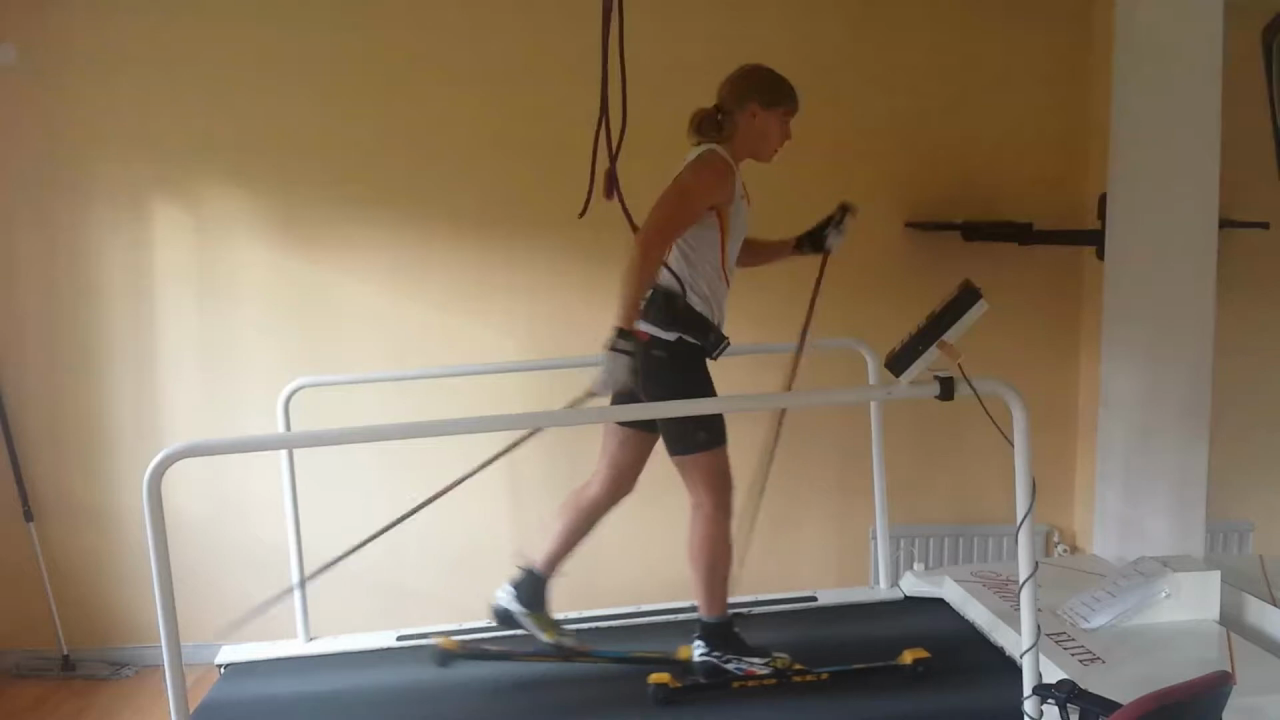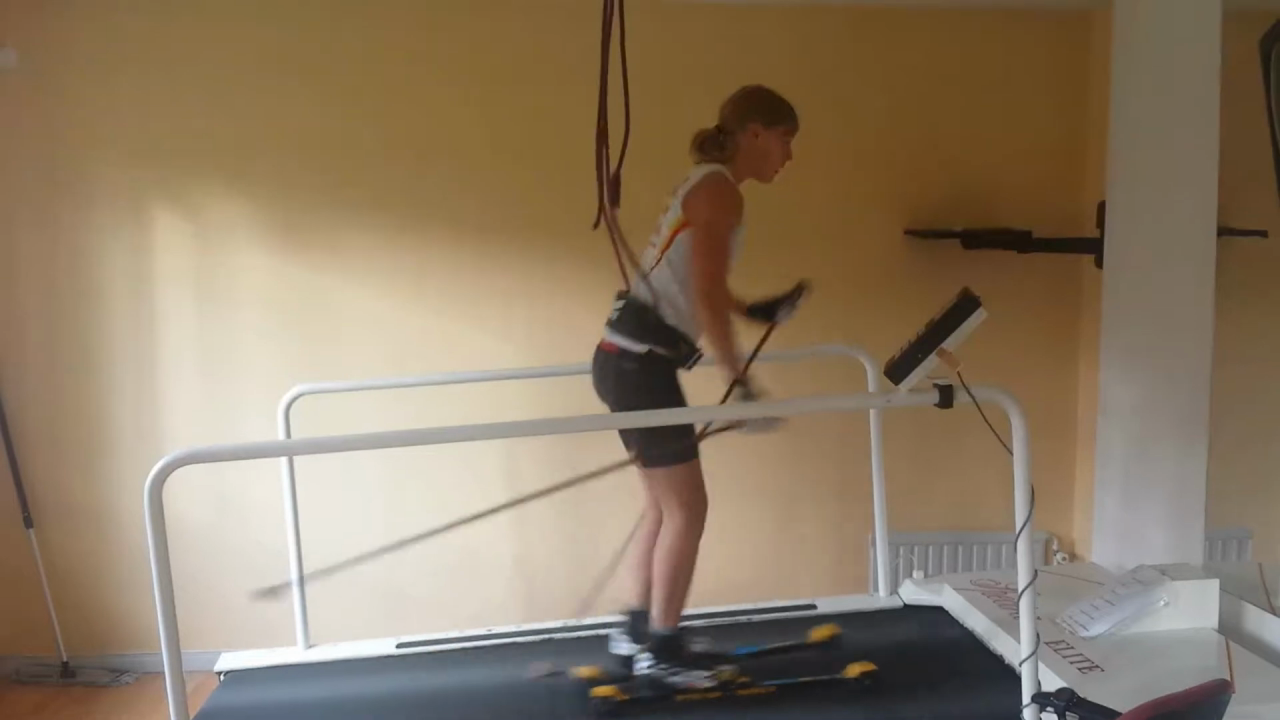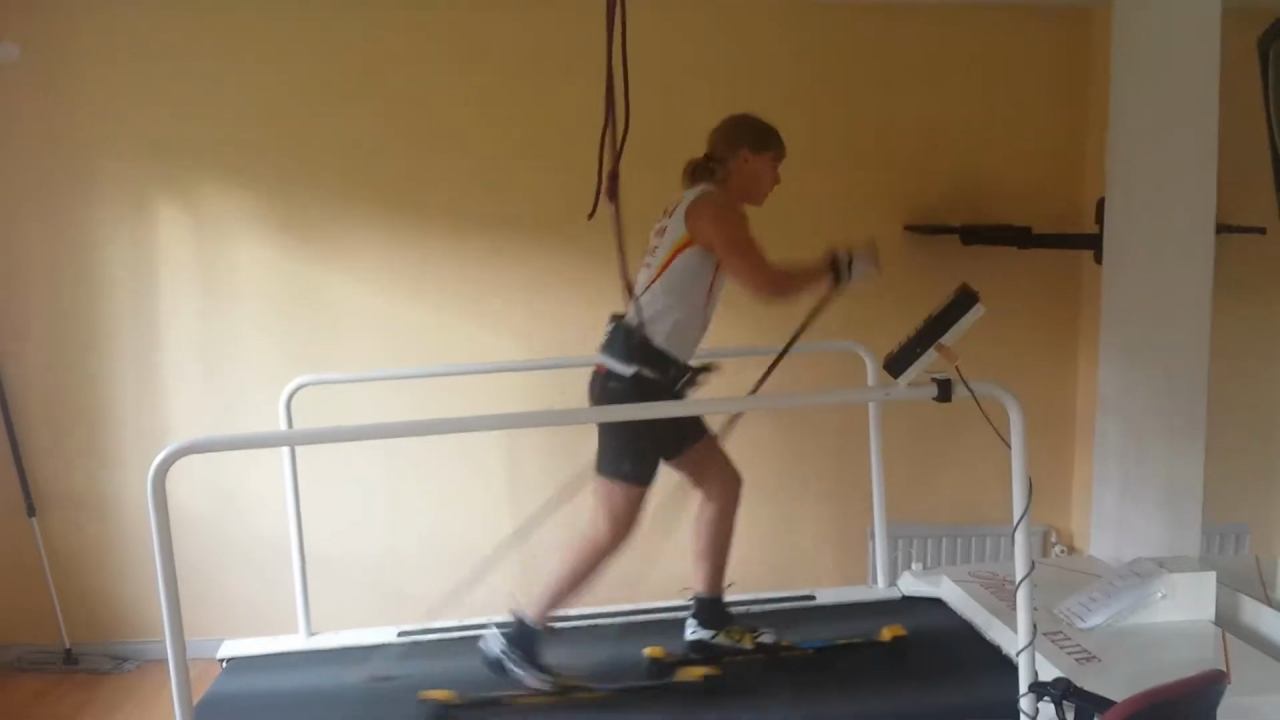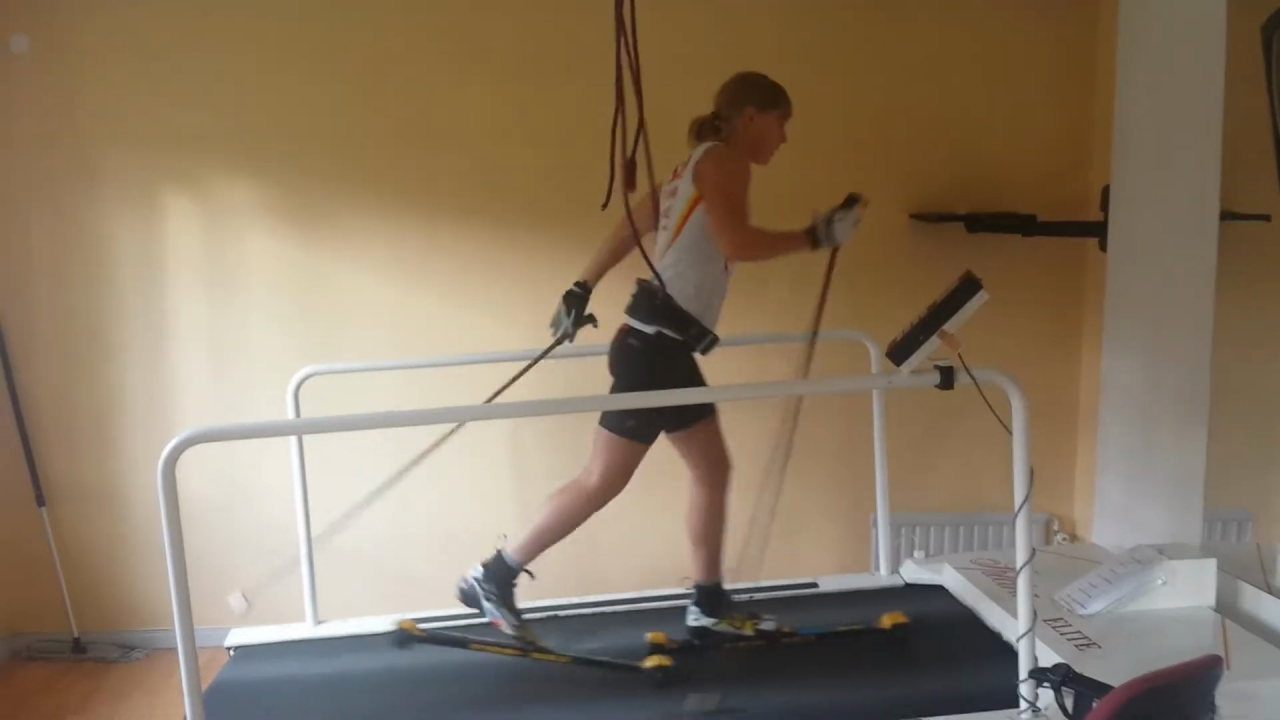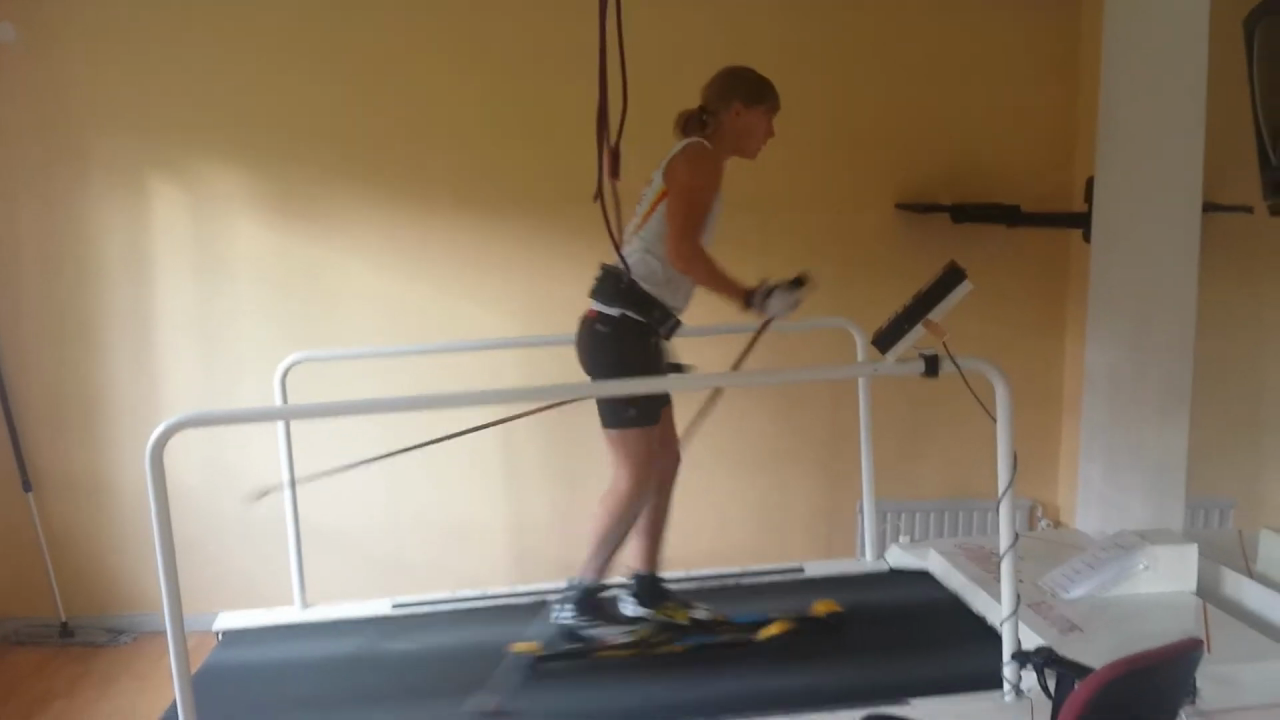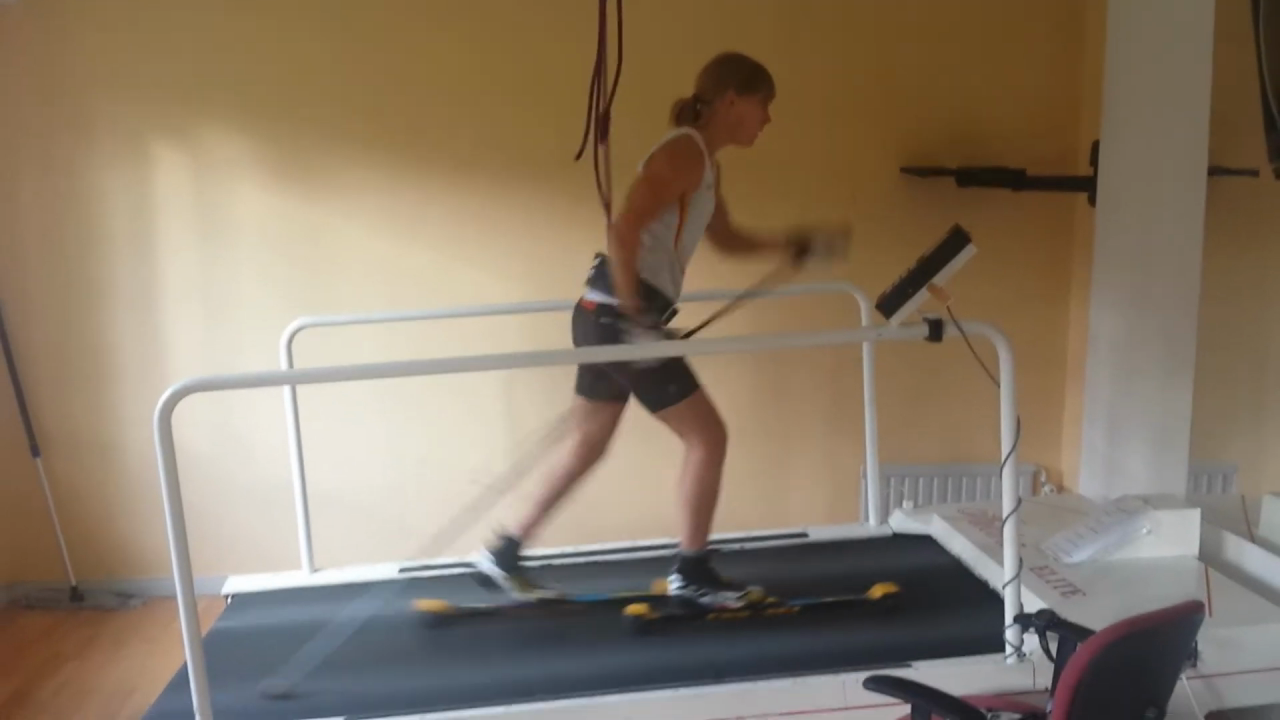
dt=0.2s
person 1, frame 1
left shoulder: (716, 169)
right shoulder: (714, 168)
left elbow: (731, 252)
right elbow: (649, 244)
left wrist: (806, 243)
right wrist: (623, 340)
left hip: (655, 347)
right hip: (667, 349)
left knee: (610, 482)
right knee: (712, 495)
left ankle: (527, 591)
right ankle: (715, 642)
person 1, frame 2
left shoulder: (705, 185)
right shoulder: (719, 191)
right elbow: (704, 293)
left wrist: (757, 309)
right wrist: (740, 383)
left hip: (631, 358)
right hip: (639, 362)
left knee: (668, 502)
right knee: (685, 509)
left ankle: (641, 627)
right ankle: (660, 651)
person 1, frame 3
left shoulder: (690, 208)
right shoulder: (715, 207)
right elbow: (767, 284)
right wrist: (836, 267)
left hip: (649, 379)
right hip: (635, 384)
left knee: (724, 487)
right knee: (611, 528)
left ankle: (708, 619)
right ankle: (519, 637)
person 1, frame 4
left shoulder: (693, 171)
right shoulder: (722, 161)
left elbow: (628, 230)
right elbow: (738, 245)
left wrist: (579, 291)
right wrist: (816, 235)
left hip: (663, 344)
right hip: (654, 347)
left knee: (712, 469)
right knee: (603, 481)
left ankle: (707, 604)
right ankle: (497, 577)
person 1, frame 5
left shoulder: (690, 162)
right shoulder: (700, 159)
right elbow: (679, 252)
right wrist: (750, 297)
left hip: (628, 328)
right hip: (621, 329)
left knee: (663, 461)
right knee: (637, 474)
left ankle: (644, 591)
right ankle: (581, 601)
person 1, frame 6
left shoulder: (705, 163)
right shoulder: (684, 152)
left elbow: (726, 237)
right elbow: (624, 232)
left wrist: (789, 245)
right wrist: (632, 317)
left hip: (611, 316)
right hip: (614, 318)
left knee: (587, 446)
right knee: (708, 438)
left ankle: (506, 552)
right ankle: (691, 575)
